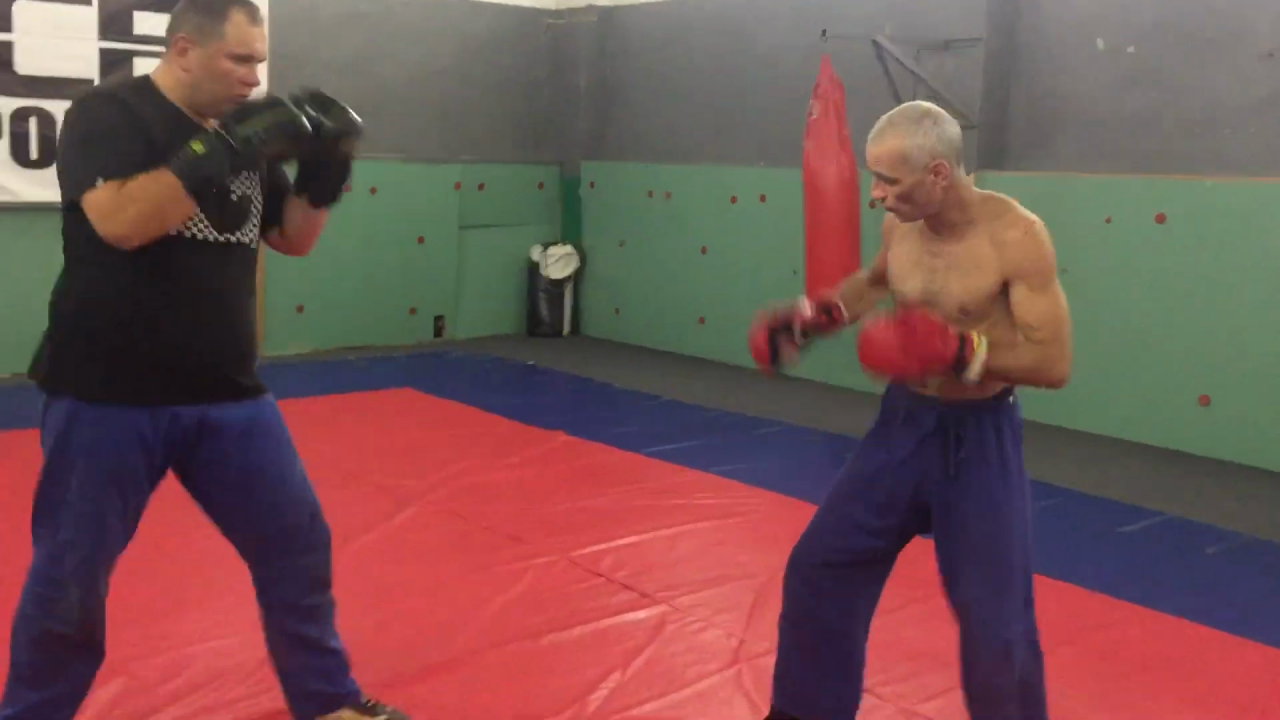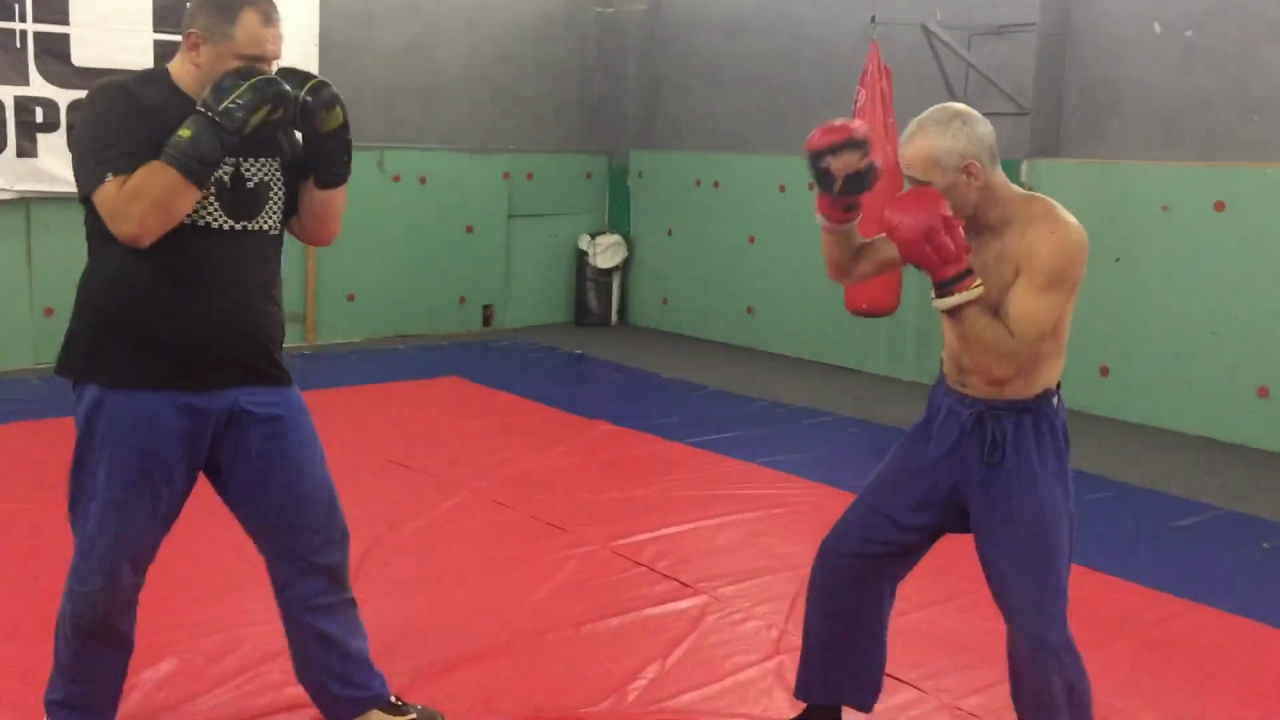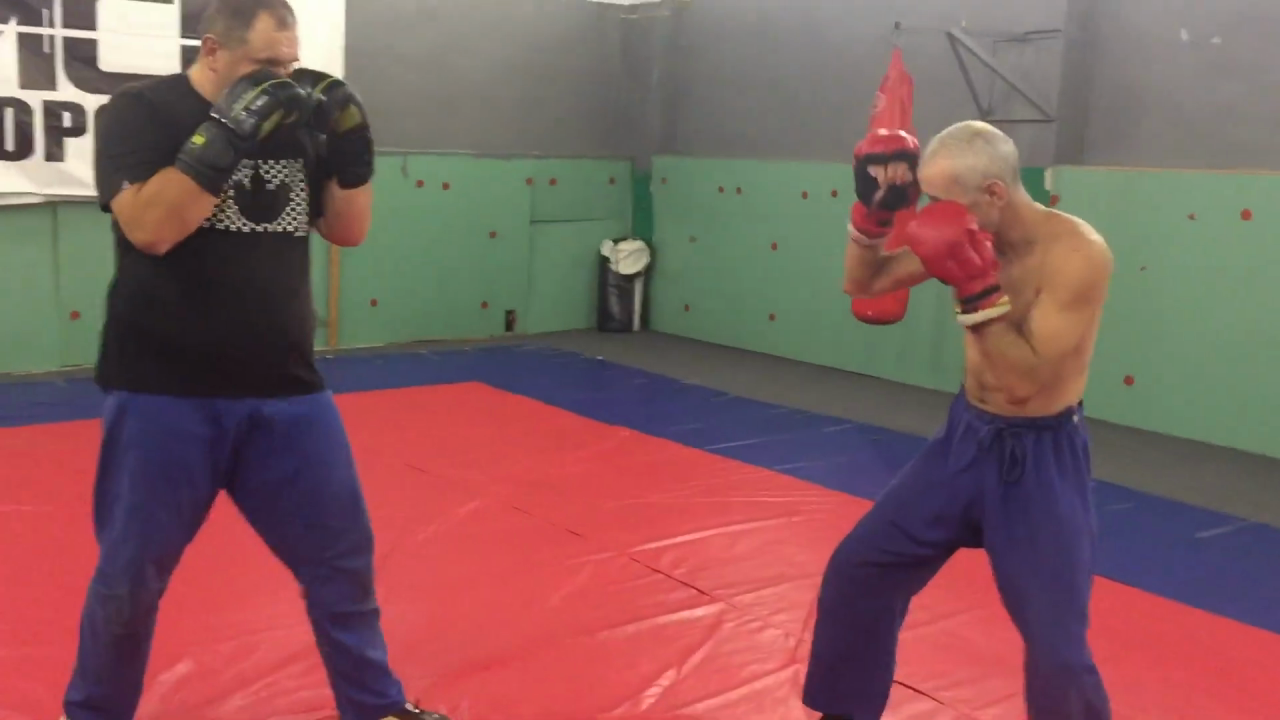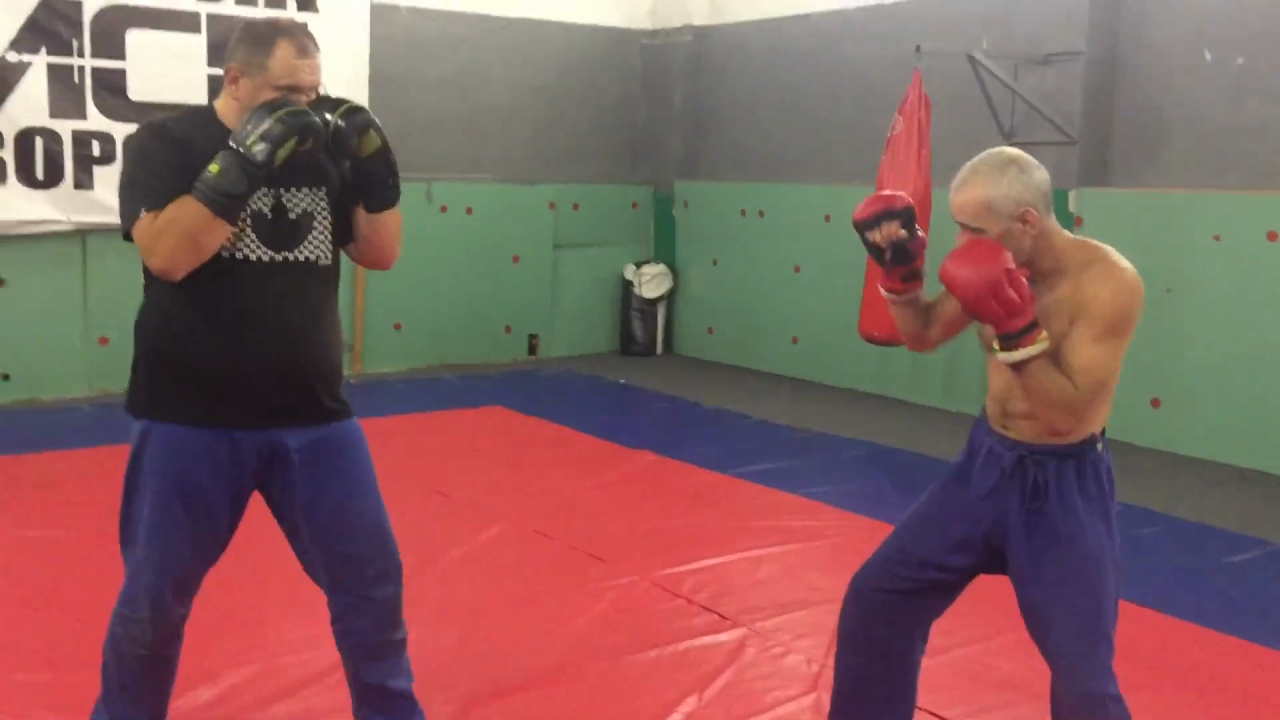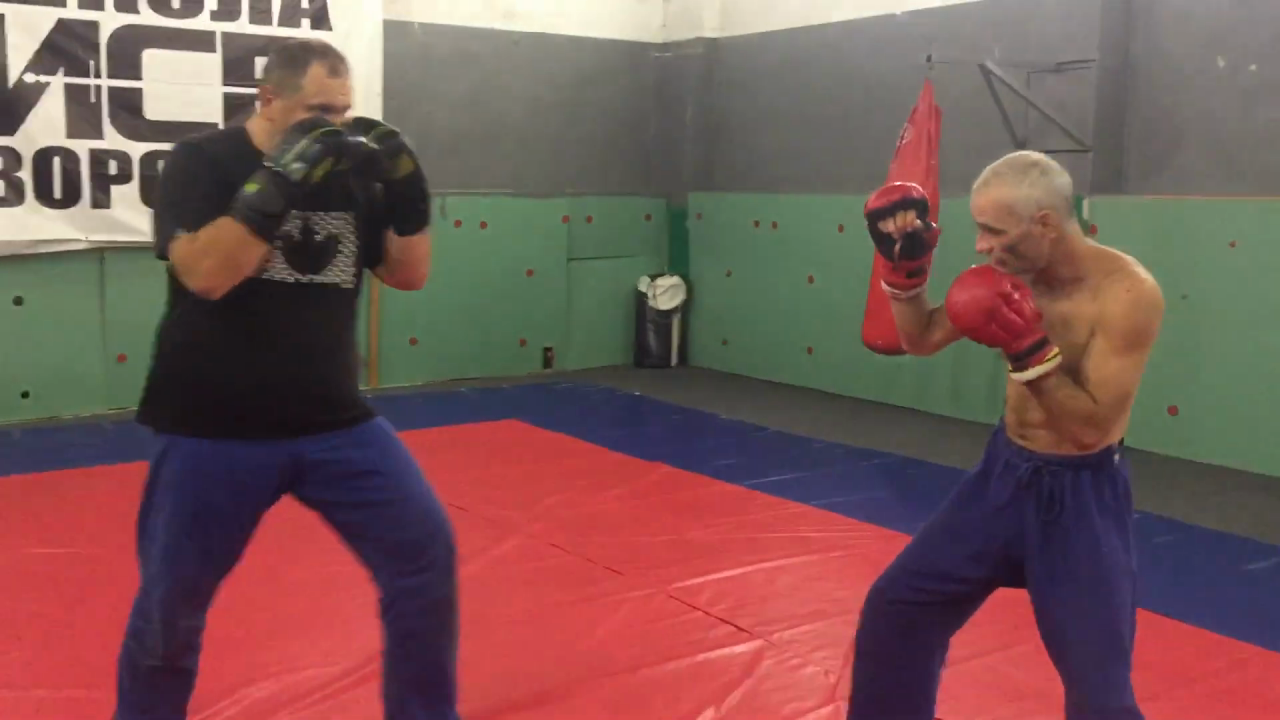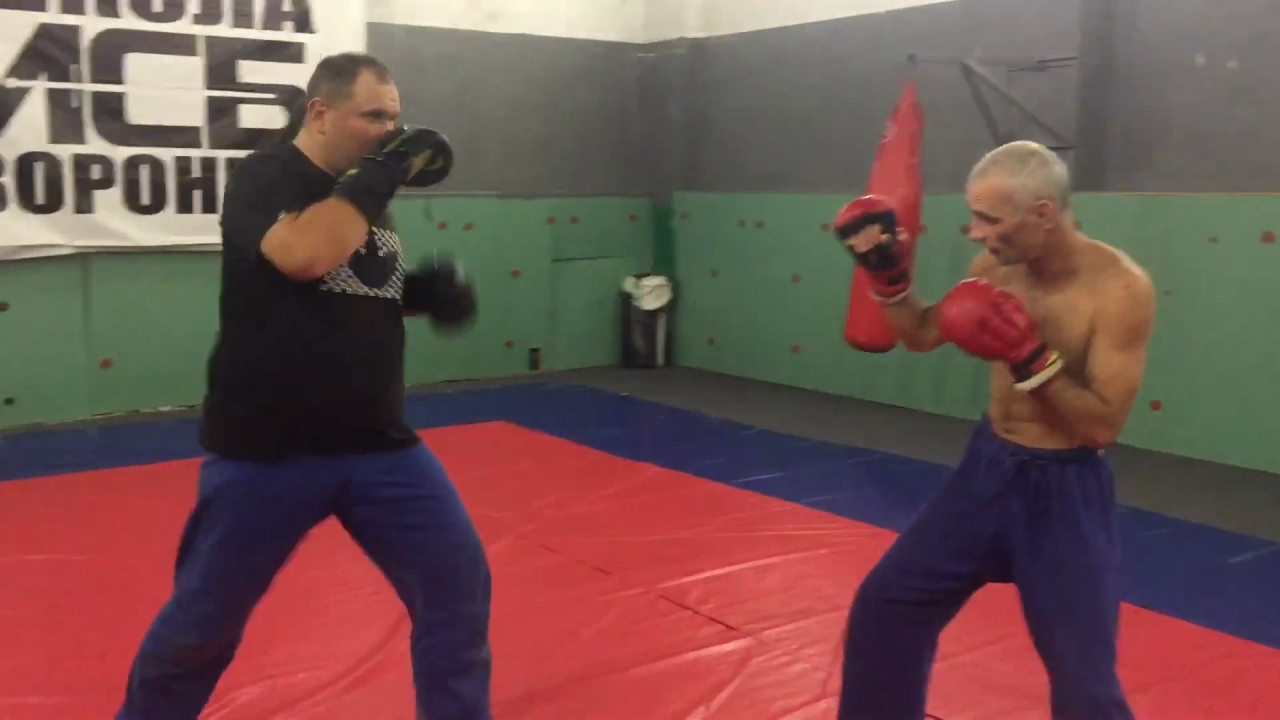
dt=0.2s
person 1, frame 1
left shoulder: (244, 127)
right shoulder: (107, 113)
left elbow: (294, 238)
right elbow: (121, 223)
left wrist: (325, 164)
right wrist: (216, 150)
left hip: (226, 392)
right hip: (109, 392)
left knee: (295, 541)
right knee: (71, 572)
person 1, frame 2
left shoulder: (267, 118)
right shoulder: (118, 107)
left elbow: (319, 229)
right elbow: (133, 219)
left wrist: (329, 142)
right wrist: (213, 130)
left hip: (255, 380)
right hip: (139, 383)
left knee: (313, 546)
right knee: (109, 563)
person 1, frame 3
left shoulder: (294, 121)
right shoulder: (139, 114)
left elbow: (350, 229)
right elbow: (148, 227)
left wrist: (349, 140)
right wrist: (227, 133)
left hip: (286, 387)
right hip: (166, 390)
left knee: (339, 548)
right knee: (134, 567)
person 1, frame 4
left shoulder: (321, 152)
right shoulder: (165, 144)
left elbow: (381, 254)
right elbow: (166, 256)
left wrist: (374, 164)
right wrist: (245, 162)
left hip: (312, 413)
right hip: (191, 417)
left knee: (368, 572)
right knee: (156, 591)
person 1, frame 5
left shoulder: (347, 171)
right shoulder: (199, 163)
left elbow: (408, 273)
right elbow: (204, 273)
left wrist: (408, 190)
right wrist: (279, 182)
left hip: (332, 421)
right hip: (213, 428)
left knee: (423, 548)
right knee: (173, 597)
person 1, frame 6
left shoulder: (369, 192)
right shoulder: (264, 180)
right elbow: (303, 253)
left wrist: (432, 291)
right wrist: (385, 176)
left hip: (377, 444)
right hip: (268, 447)
left knee: (458, 584)
right knee: (209, 607)
person 2, frame 1
left shoulder: (1017, 236)
right shoulder: (901, 222)
left elbow: (1053, 365)
right elbow: (871, 282)
left wrist: (955, 349)
right wrist: (816, 313)
left hip: (977, 438)
right hip: (901, 424)
left knee: (995, 623)
right knee: (819, 567)
person 2, frame 2
left shoulder: (1054, 235)
right shoulder: (946, 217)
left elbow: (1004, 365)
right elbow: (844, 268)
left wrist: (950, 275)
right wrist: (837, 198)
left hip: (1021, 438)
right hip: (947, 419)
left knee: (1037, 627)
right knee: (846, 559)
person 2, frame 3
left shoulder: (1078, 253)
right shoulder: (967, 237)
left elbow: (1027, 384)
right elbow: (863, 281)
left wrist: (977, 289)
left hip: (1040, 456)
right hip: (966, 436)
left knee: (1056, 645)
right knee: (858, 569)
person 2, frame 4
left shoulder: (1109, 283)
right shoulder: (996, 264)
left elbow: (1065, 416)
right elbow: (921, 335)
left wrist: (1017, 328)
right wrist: (898, 271)
left hip: (1063, 484)
right hip: (986, 462)
right knee: (878, 594)
person 2, frame 5
left shoulder: (1128, 294)
right shoulder: (1008, 271)
left elbow: (1091, 429)
right elbow: (921, 339)
left wrist: (1028, 349)
right wrist: (906, 267)
left hip: (1079, 495)
right hip: (1003, 473)
right knee: (895, 606)
person 2, frame 6
left shoulder: (1119, 288)
right shoulder: (996, 265)
left elbow: (1104, 424)
right elbow: (922, 335)
left wrist: (1026, 357)
right wrist: (888, 275)
left hip: (1065, 489)
right hip: (988, 468)
right knee: (885, 603)
